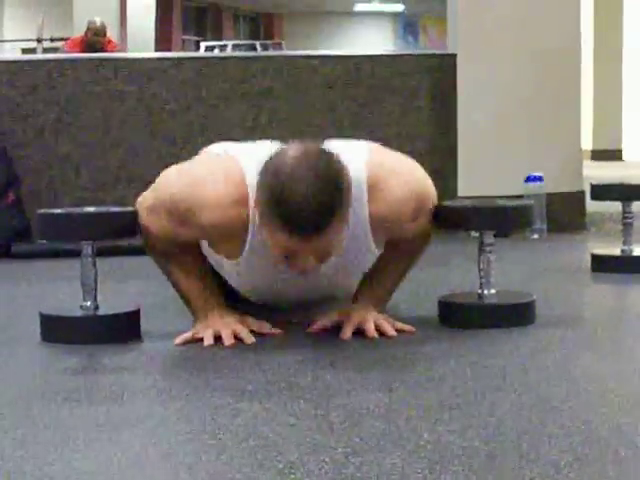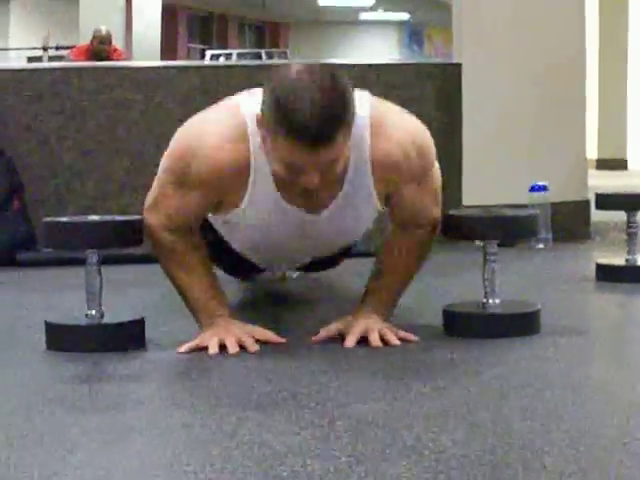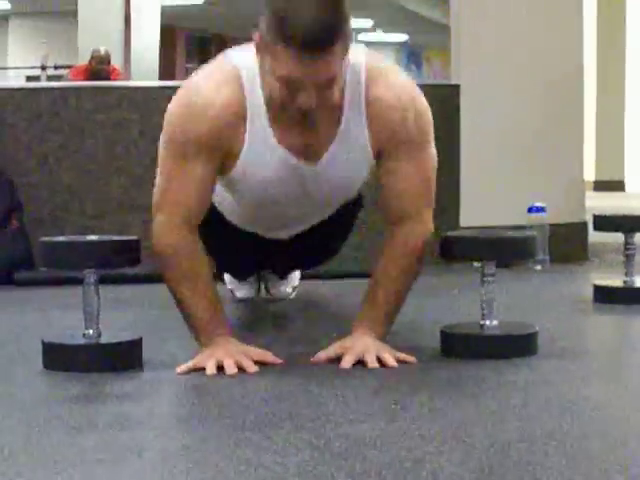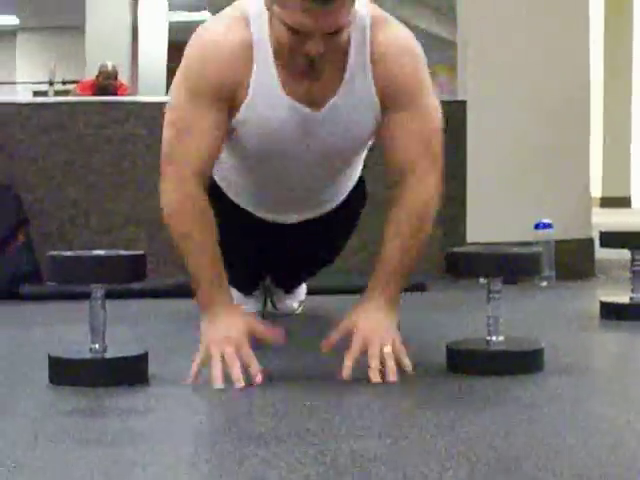
dt=0.1s
person 1, frame 1
left shoulder: (395, 192)
right shoulder: (214, 196)
left elbow: (417, 231)
right elbow: (150, 215)
left wrist: (368, 302)
right wrist: (209, 310)
person 1, frame 2
left shoulder: (398, 142)
right shoulder: (215, 145)
left elbow: (420, 225)
right elbow: (163, 225)
left wrist: (374, 311)
right wrist: (215, 318)
person 1, frame 3
left shoulder: (394, 103)
right shoulder: (210, 103)
left elbow: (412, 223)
right elbow: (171, 226)
left wrist: (370, 328)
right wrist: (212, 337)
left hip: (328, 209)
right hip: (232, 210)
left ankle: (282, 272)
right ankle: (241, 274)
person 1, frame 4
left shoulder: (391, 48)
right shoulder: (221, 45)
left elbow: (419, 182)
right elbow: (181, 184)
left wrist: (381, 302)
right wrist: (216, 309)
left hip: (334, 202)
right hip: (234, 201)
left knee: (295, 274)
right knee: (242, 278)
left ankle: (287, 284)
right ankle: (246, 287)
